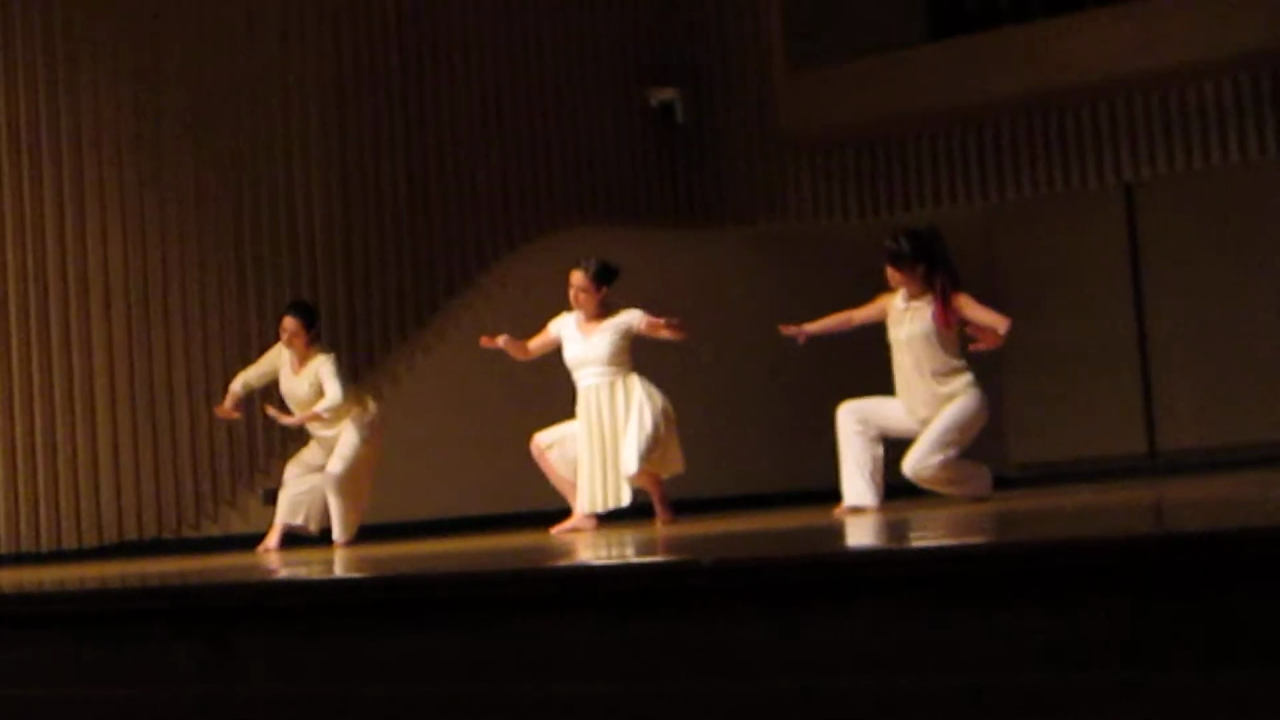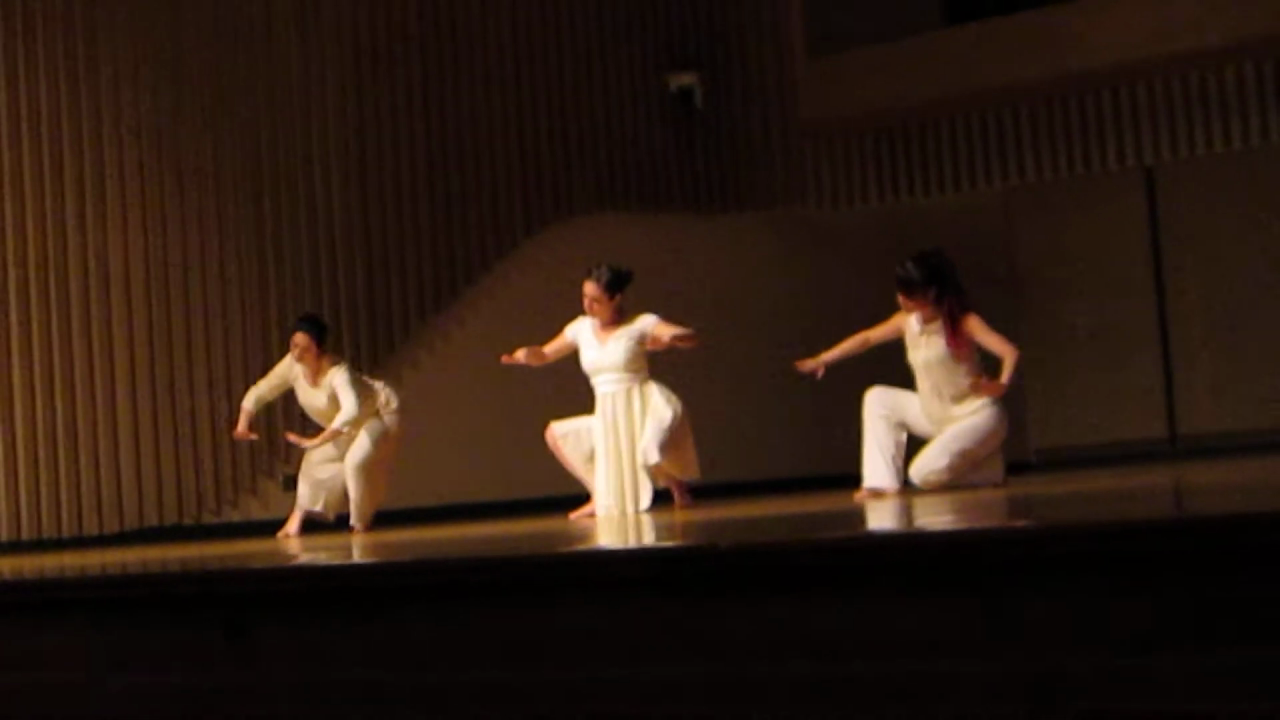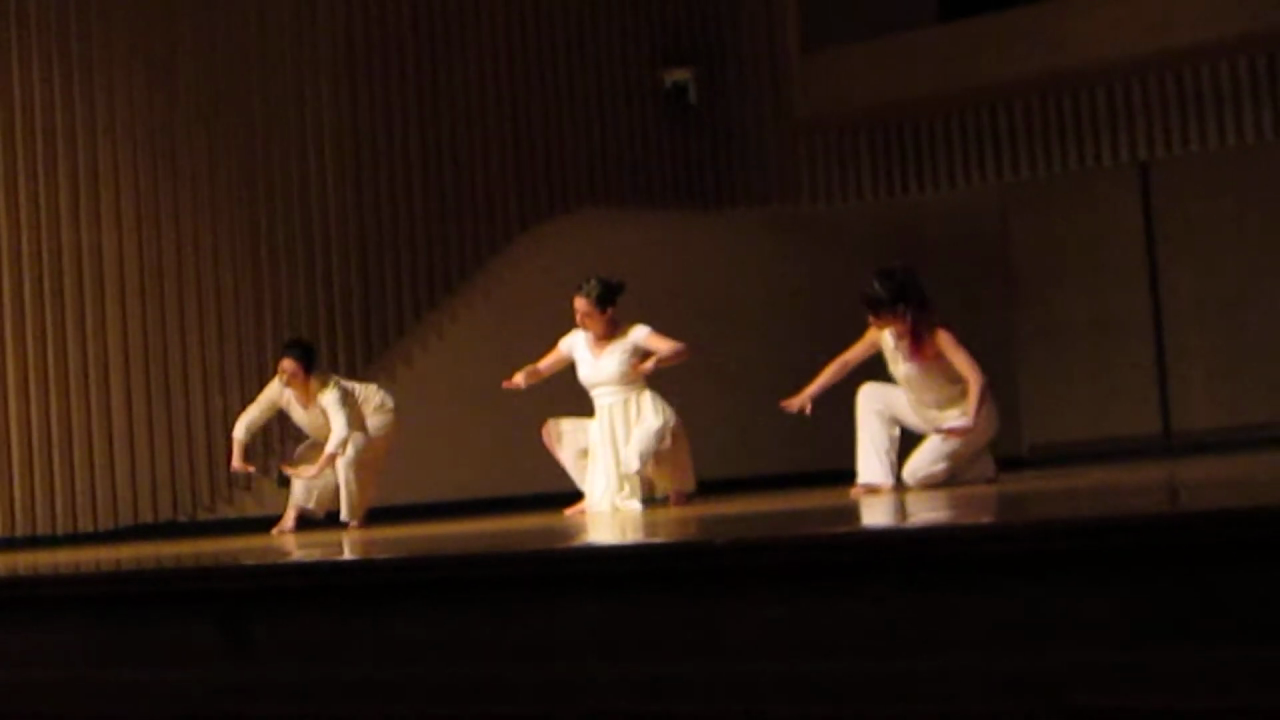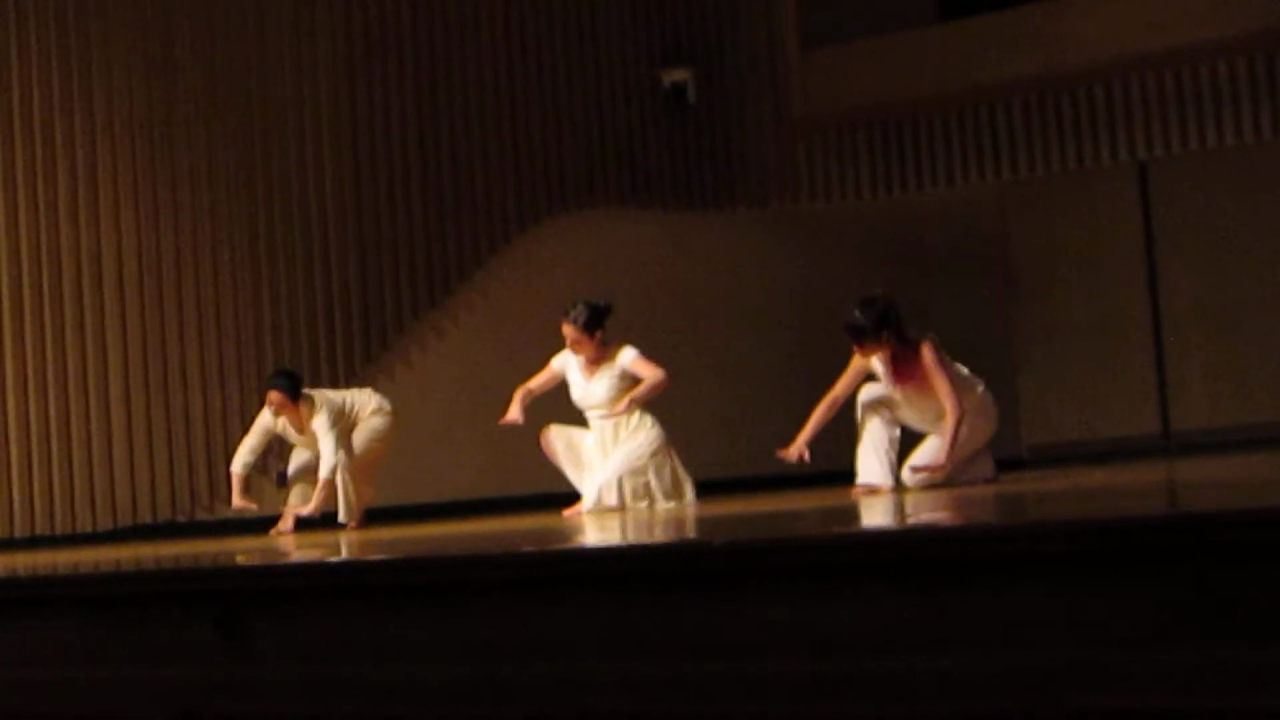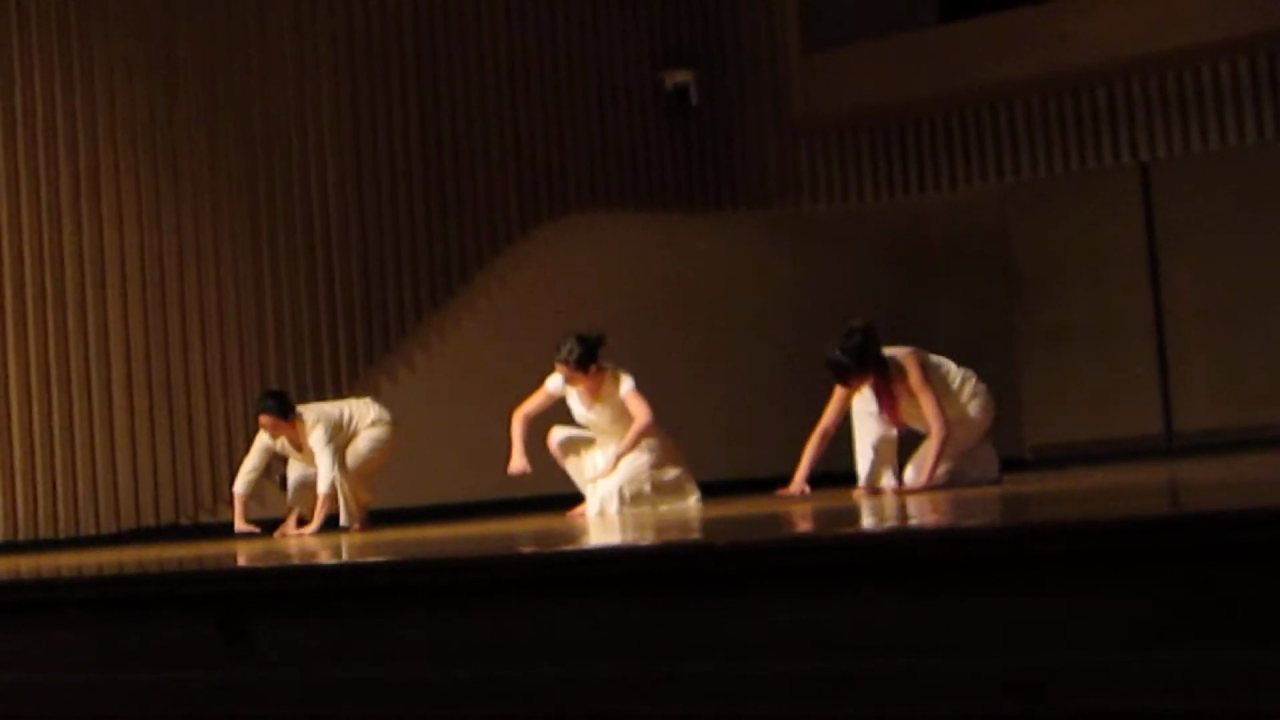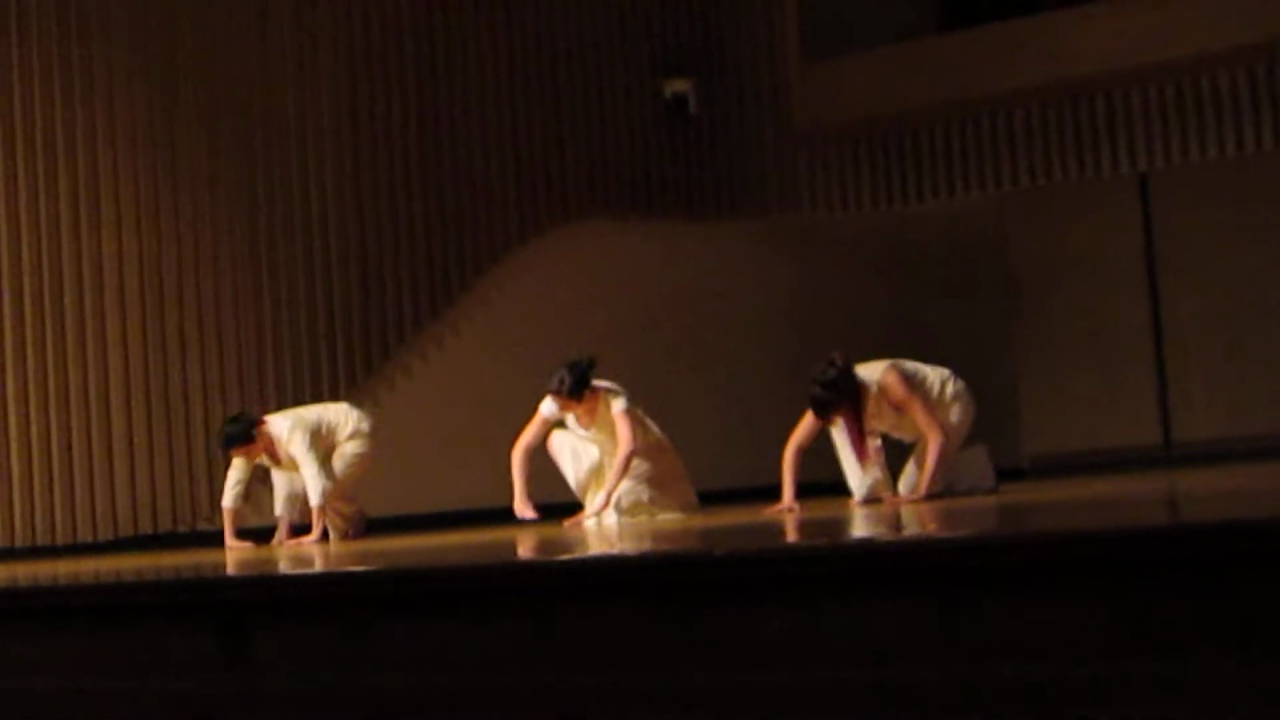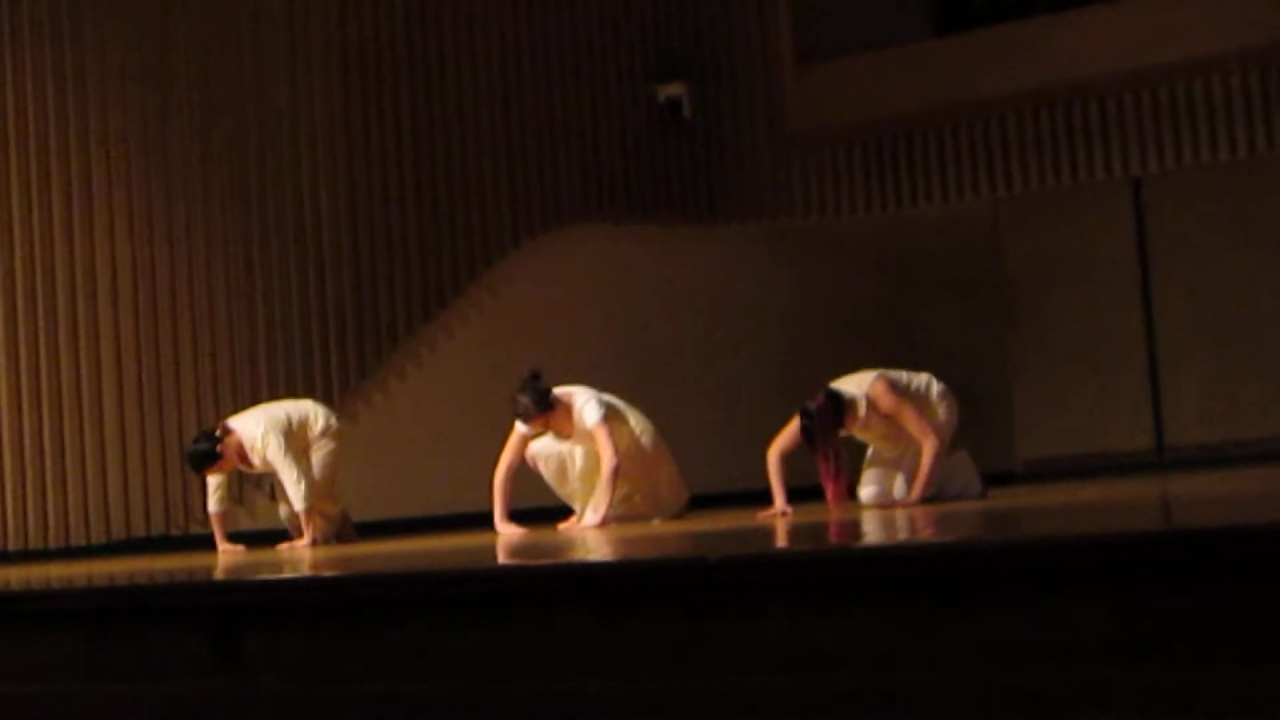
dt=0.7s
person 1, frame 1
left shoulder: (951, 301)
right shoulder: (891, 302)
left elbow: (1003, 322)
right elbow: (852, 317)
left wrist: (998, 338)
right wrist: (806, 329)
left hip: (959, 401)
right hip: (916, 409)
left knee: (918, 466)
right knee: (851, 413)
left ankle: (978, 482)
right ankle: (861, 497)
person 1, frame 2
left shoulder: (964, 322)
right shoulder: (906, 321)
left elbow: (1010, 352)
right elbow: (867, 338)
left wrist: (1001, 384)
right wrist: (822, 359)
left hip: (977, 415)
left knee: (924, 474)
right knee: (877, 398)
left ankle: (987, 466)
right ankle: (883, 482)
person 1, frame 3
left shoulder: (936, 336)
right shoulder: (880, 334)
left elbow: (975, 376)
right elbow: (845, 361)
left wrist: (970, 423)
right wrist: (807, 394)
left hip: (963, 414)
left knee: (916, 475)
right knee: (870, 394)
left ankle: (977, 464)
right ankle: (877, 477)
person 1, frame 4
left shoulder: (922, 352)
right shoulder: (867, 357)
left elbow: (954, 408)
right elbow: (834, 398)
left wrist: (944, 457)
right wrist: (801, 441)
left hip: (974, 413)
right hip: (931, 415)
left knee: (915, 477)
right knee: (870, 395)
left ankle: (979, 464)
right ankle: (877, 478)
person 1, frame 5
left shoulder: (908, 367)
right shoulder: (854, 378)
left elbow: (940, 428)
right elbow: (824, 429)
left wrist: (924, 480)
right wrist: (799, 479)
left hip: (971, 406)
right hip: (938, 406)
left knee: (914, 480)
right knee: (864, 403)
left ankle: (981, 461)
right ankle: (880, 482)
person 1, frame 6
left shoulder: (889, 383)
right shoulder: (833, 396)
left elbow: (938, 436)
right elbow: (794, 445)
left wrist: (922, 491)
right wrist: (788, 498)
right hip: (908, 413)
left knee: (909, 489)
right knee: (839, 426)
right ankle: (876, 491)
person 1, frame 7
left shoulder: (878, 394)
right shoulder: (822, 410)
left elbow: (932, 441)
right elbow: (775, 452)
left wrist: (916, 494)
right wrist: (780, 502)
left hip: (934, 406)
right hip: (895, 428)
left knee: (904, 494)
right knee: (872, 496)
left ankle: (959, 471)
person 2, frame 1
left shoulder: (625, 318)
right shoulder: (564, 323)
left elbow: (678, 333)
right elbow: (526, 351)
left wrist: (663, 325)
right wrist: (506, 342)
left hip: (629, 405)
right hip: (594, 415)
left knee: (632, 465)
right knee: (540, 444)
left ankle: (662, 506)
right ankle: (583, 513)
person 2, frame 2
left shoulder: (640, 323)
right shoulder: (581, 328)
left elbow: (690, 336)
right elbow: (544, 355)
left wrist: (669, 339)
right wrist: (525, 354)
left hip: (645, 407)
right hip: (609, 418)
left knee: (651, 451)
right knee: (555, 433)
left ankle: (679, 489)
right ankle: (600, 496)
person 2, frame 3
left shoulder: (634, 334)
right shoulder: (575, 340)
left elbow: (680, 350)
right elbow: (540, 370)
left wrist: (654, 361)
right wrist: (523, 375)
left hip: (642, 416)
right hip: (606, 426)
left knee: (638, 458)
right knee: (552, 430)
left ankle: (674, 490)
right ankle: (595, 493)
person 2, frame 4
left shoulder: (622, 355)
right shoulder: (567, 360)
left elbow: (660, 377)
right elbow: (528, 389)
left wrist: (629, 401)
right wrist: (516, 406)
left hip: (637, 436)
right hip: (600, 441)
left knee: (606, 490)
right knee: (550, 435)
right ankle: (591, 494)
person 2, frame 5
left shoulder: (619, 381)
right shoulder: (560, 381)
left elbow: (646, 418)
right elbow: (521, 414)
left wrist: (616, 458)
right wrist: (518, 453)
left hip: (640, 448)
right hip: (604, 448)
left knee: (608, 500)
right knee: (556, 436)
right ankle: (595, 495)
person 2, frame 6
left shoulder: (613, 398)
right shoulder: (554, 403)
left elbow: (628, 447)
right elbow: (521, 447)
left wrist: (605, 495)
right wrist: (521, 498)
left hip: (643, 457)
right hip: (605, 453)
left knee: (608, 511)
right knee: (556, 439)
right ankle: (592, 504)
person 2, frame 7
left shoulder: (586, 405)
right shoulder: (531, 417)
left elbow: (611, 461)
right elbow: (504, 468)
left wrist: (600, 515)
right wrist: (501, 520)
left hip: (632, 443)
right hip: (588, 445)
right knee: (534, 452)
right ankle: (585, 509)
person 3, frame 1
left shoulder: (323, 362)
right shoulder: (281, 353)
left elbow: (335, 399)
right elbow: (248, 377)
left wrist: (294, 420)
right wrist: (229, 404)
left hip: (354, 422)
right hip: (325, 435)
left knee: (336, 473)
right knee: (296, 472)
left ankle: (343, 540)
right ankle: (277, 532)
person 3, frame 2
left shoulder: (337, 372)
right shoulder: (291, 365)
left elbow: (350, 411)
right elbow: (259, 391)
left wrist: (316, 442)
right wrist: (243, 424)
left hip: (379, 412)
right hip: (350, 426)
left knee: (356, 461)
right knee: (315, 461)
left ankle: (362, 524)
right ankle: (297, 517)
person 3, frame 3
left shoulder: (327, 390)
right shoulder: (279, 388)
left elbow: (341, 432)
right elbow: (247, 420)
left wrist: (315, 470)
right wrist: (237, 458)
left hip: (374, 413)
right hip: (346, 422)
left knee: (347, 457)
right knee: (305, 459)
left ankle: (356, 519)
right ankle: (291, 516)
person 3, frame 4
left shoulder: (319, 411)
right shoulder: (269, 416)
left elbow: (329, 459)
right elbow: (245, 452)
left wrist: (312, 506)
right wrist: (237, 496)
left hip: (373, 415)
right hip: (343, 424)
left knee: (344, 459)
right knee: (301, 460)
left ankle: (356, 517)
right ankle: (290, 517)
person 3, frame 5
left shoulder: (315, 426)
right shoulder: (268, 436)
left elbow: (327, 474)
right elbow: (246, 472)
left wrist: (314, 525)
right wrist: (239, 520)
left hip: (374, 425)
right hip: (343, 434)
left knee: (342, 470)
left ankle: (359, 520)
right ankle: (291, 521)
person 3, frame 6
left shoulder: (290, 433)
right shoulder: (248, 444)
left elbow: (315, 478)
right elbow: (233, 486)
left wrist: (316, 534)
right wrist: (230, 538)
left hip: (352, 432)
right hip: (325, 440)
left knee: (328, 490)
left ankle: (356, 526)
right ankle: (284, 529)
person 3, frame 7
left shoulder: (263, 437)
right shoulder: (219, 442)
left elbow: (296, 482)
right elbow: (215, 493)
left wrist: (308, 538)
right wrist: (221, 542)
left hip: (318, 427)
right hip: (294, 436)
left knee: (315, 493)
right knee: (287, 507)
left ankle: (343, 532)
